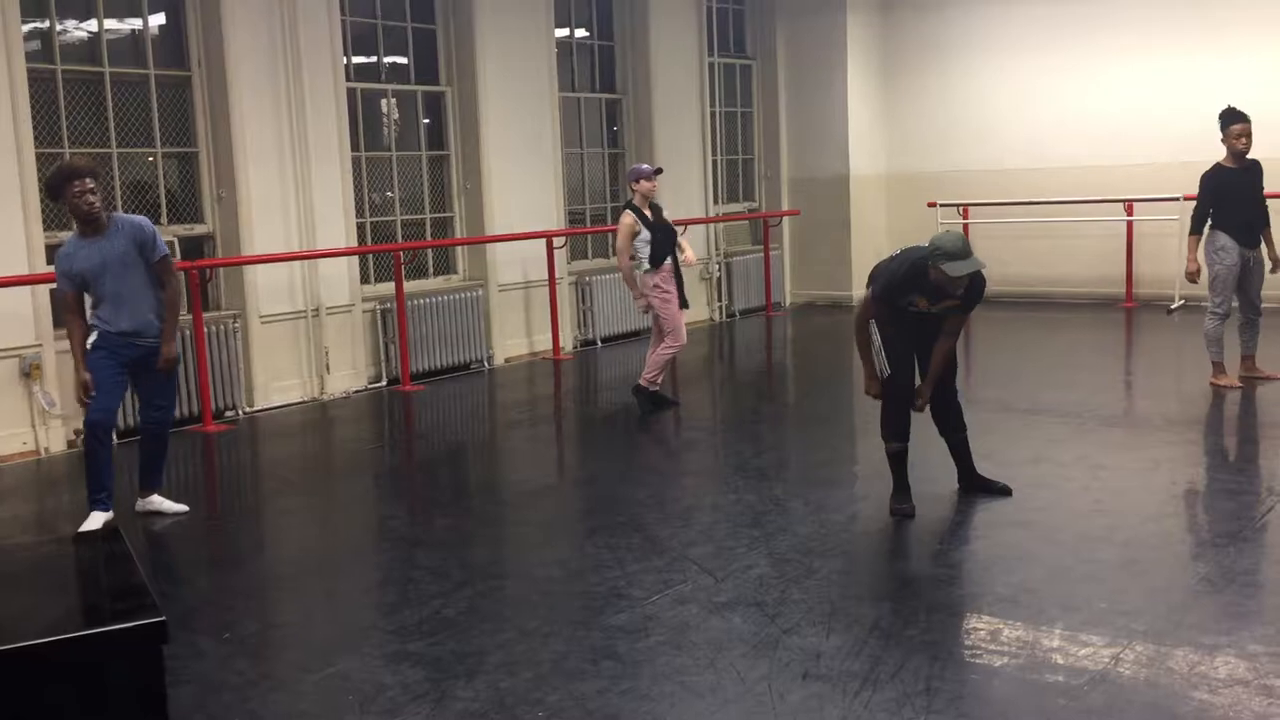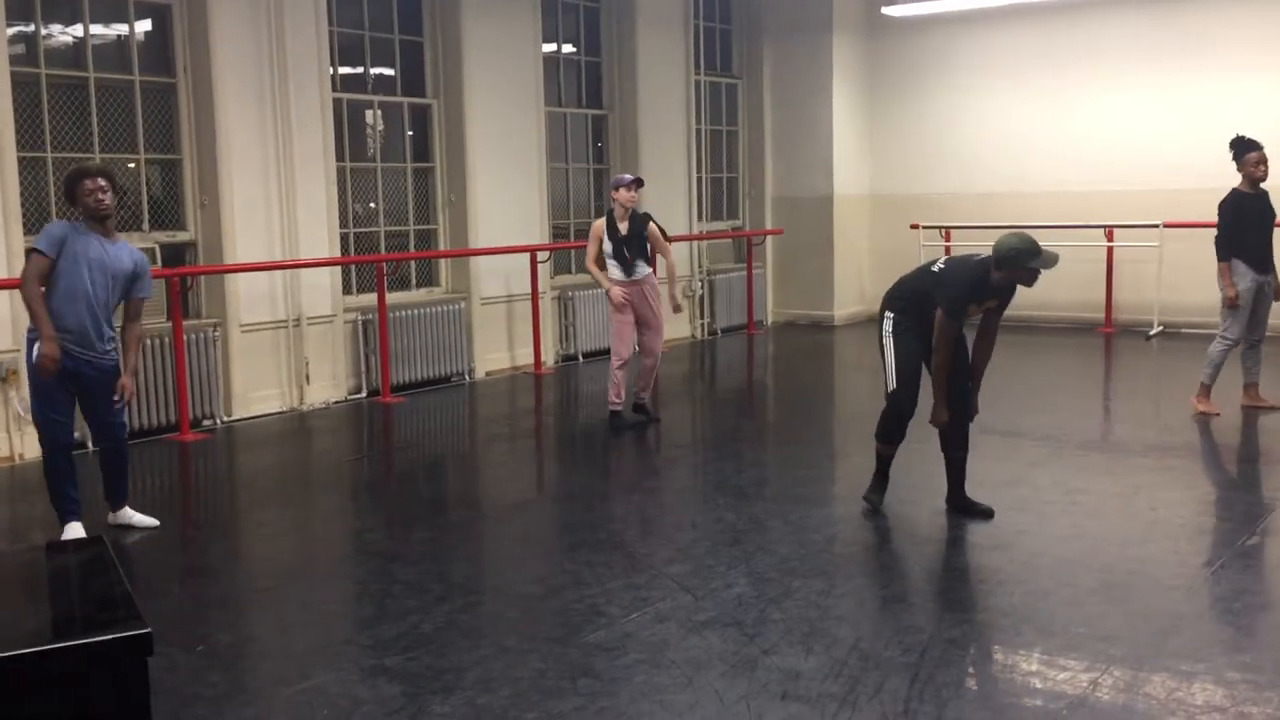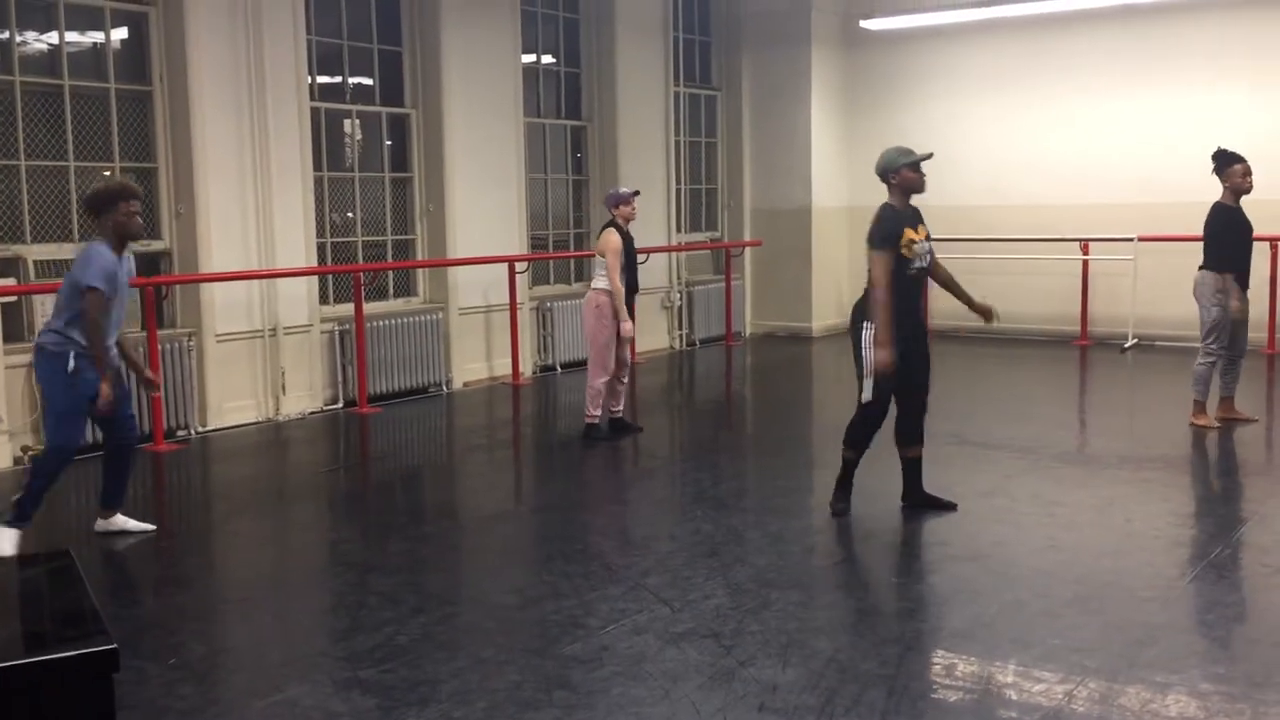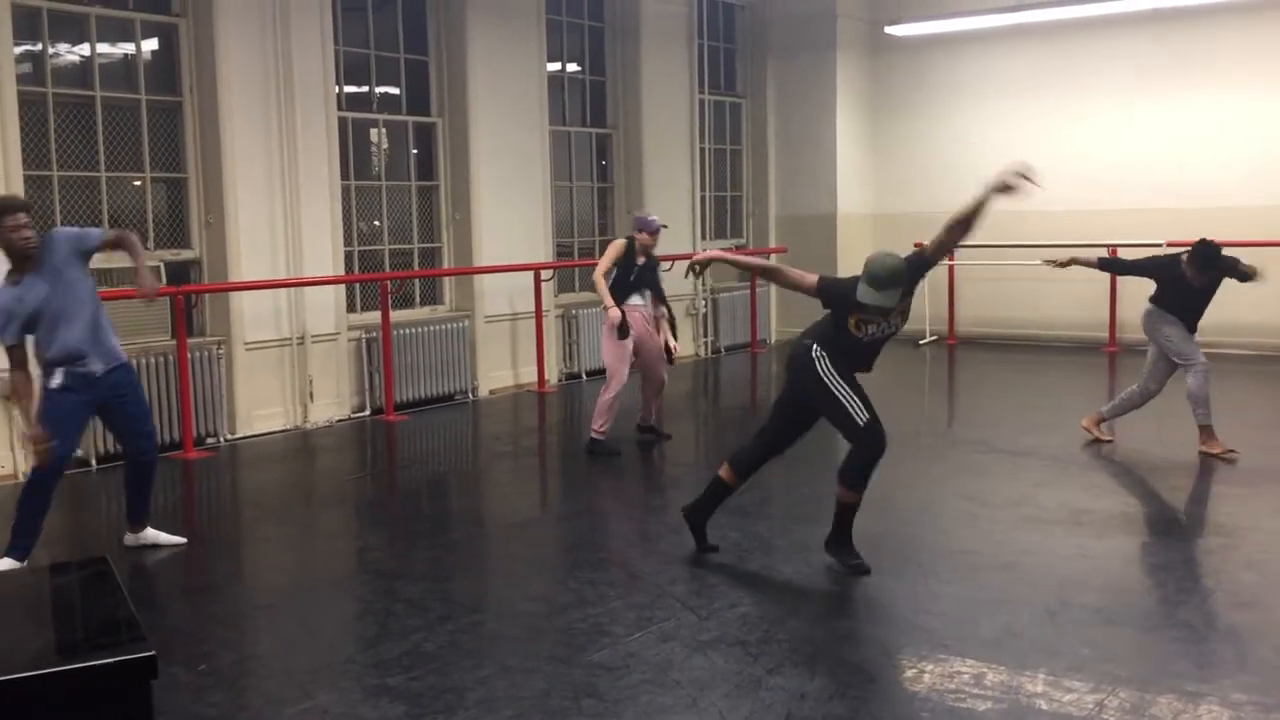
dt=1s
person 1, frame 1
left shoulder: (138, 228)
right shoulder: (67, 256)
left elbow: (170, 283)
right elbow: (74, 315)
left wrist: (169, 339)
right wrist: (80, 367)
left hip: (153, 342)
right hip: (108, 344)
left knee: (159, 421)
right knee: (98, 421)
left ankle: (148, 495)
right ankle: (100, 506)
person 1, frame 2
left shoulder: (135, 259)
right shoulder: (60, 233)
left elbow: (132, 322)
right elbow: (30, 281)
left wrist: (127, 373)
right wrist: (48, 337)
left hip: (100, 358)
right hip: (53, 351)
left knee: (114, 437)
right knee: (57, 439)
left ankle: (119, 509)
right ankle: (71, 520)
person 1, frame 3
left shoulder: (121, 260)
right shoulder: (100, 258)
right elbow: (93, 321)
left wrist: (138, 367)
right wrist: (106, 379)
left hip: (99, 360)
right hip: (65, 358)
left knee: (125, 436)
right knee: (62, 446)
left ankle: (109, 514)
person 1, frame 4
left shoulder: (62, 243)
left elbow: (124, 236)
left wrist: (143, 271)
left hip: (114, 370)
right hip: (66, 383)
left knee: (144, 451)
right knee: (49, 466)
left ankle: (137, 529)
person 2, frame 1
left shoulder: (974, 283)
right shoulder: (902, 272)
left elbow: (949, 335)
right elbow: (862, 319)
left wrist: (928, 384)
right wrist: (870, 375)
left hip: (933, 315)
right hip: (890, 312)
left knee: (944, 390)
right knee: (898, 389)
left ankle: (968, 476)
right ankle: (900, 488)
person 2, frame 2
left shoulder: (1003, 285)
right shoulder: (962, 281)
left elbow: (986, 337)
right elbow: (942, 349)
left wrist: (973, 391)
right wrist: (938, 403)
left hip: (943, 320)
right hip: (903, 317)
left knee: (960, 405)
right knee: (902, 402)
left ankle: (957, 495)
right ankle: (880, 479)
person 2, frame 3
left shoulder: (913, 215)
right shoulder: (887, 222)
left elbow: (932, 267)
right elbow: (880, 285)
left wrist: (973, 304)
right wrist: (882, 344)
left hip: (911, 326)
right hip: (878, 327)
left knee: (913, 408)
right knee: (873, 410)
left ankle: (913, 491)
right ankle: (844, 486)
person 2, frame 4
left shoulder: (907, 276)
right shoulder: (846, 292)
left elbow: (951, 233)
right elbow: (780, 274)
left wrist: (991, 192)
right wrist: (720, 257)
left hip: (819, 365)
right hip: (818, 363)
left knee: (770, 445)
right knee: (870, 442)
left ankle: (699, 512)
right ankle: (839, 540)
person 3, frame 1
left shoulder: (1255, 168)
right shoulder: (1214, 176)
right elbow: (1199, 216)
right wrist: (1192, 258)
left hip: (1251, 248)
right hip: (1224, 246)
left knee: (1252, 310)
right knee: (1219, 310)
left ankle: (1248, 365)
right ankle: (1218, 372)
person 3, frame 2
right shoulder: (1233, 201)
right elbow: (1222, 245)
right wrist: (1228, 284)
right hip: (1241, 273)
left knee: (1255, 337)
right knee: (1231, 335)
left ankle: (1251, 394)
right ankle: (1202, 395)
person 3, frame 3
left shoulder: (1236, 211)
right shoulder: (1220, 214)
right elbow: (1221, 258)
left wrist: (1239, 294)
right wrist: (1233, 296)
left hip: (1235, 288)
right hip: (1216, 285)
left knee: (1236, 351)
right knee: (1212, 350)
left ankle: (1226, 407)
right ankle: (1198, 411)
person 3, frame 4
left shoulder: (1218, 263)
right shoulder: (1165, 264)
left elbow: (1246, 274)
right elbow: (1119, 265)
left wrist: (1248, 271)
right wrist: (1074, 260)
left hip: (1182, 328)
right hip: (1160, 319)
left knee: (1149, 387)
right knee: (1198, 365)
left ankle: (1095, 419)
right ankle: (1207, 438)
person 4, frame 1
left shoulder: (657, 210)
right shoulder: (628, 219)
left elbow: (673, 237)
right elbow: (623, 262)
left wrist: (687, 250)
right wrist: (638, 295)
left hip: (672, 276)
right hip: (656, 281)
left knee: (661, 338)
right knee: (676, 339)
left ankle: (653, 391)
right ankle: (644, 385)
person 4, frame 2
left shoulder: (645, 224)
right shoulder: (600, 226)
left elbow: (668, 258)
right elbow: (591, 263)
left wrist: (673, 294)
right wrist: (610, 288)
left hip: (647, 288)
right hip: (620, 293)
left knee: (652, 351)
right knee: (621, 354)
left ankle: (641, 401)
right ankle: (616, 410)
person 4, frame 3
left shoulder: (624, 235)
right shoulder: (612, 237)
right elbow: (614, 281)
left wrist: (625, 314)
right wrist: (626, 319)
left hip: (615, 302)
right hip: (601, 302)
left knee: (622, 364)
right knee: (602, 367)
left ankle: (616, 418)
right ankle: (592, 423)
person 4, frame 4
left shoulder: (652, 264)
right shoulder: (621, 247)
left elbow: (659, 303)
right elbow: (598, 275)
left wrist: (668, 335)
right wrist: (610, 306)
left hip: (645, 321)
right hip: (619, 321)
left knee: (657, 378)
right knee: (617, 380)
left ankle: (647, 425)
right ankle: (597, 438)
